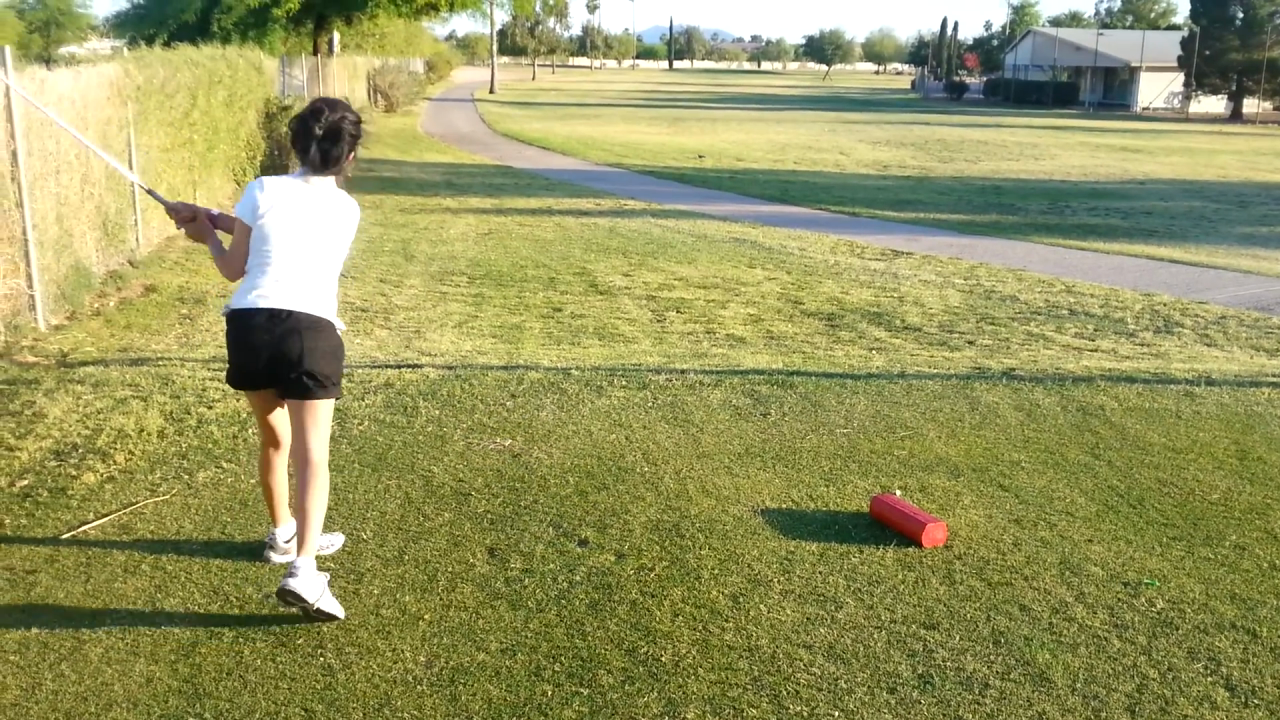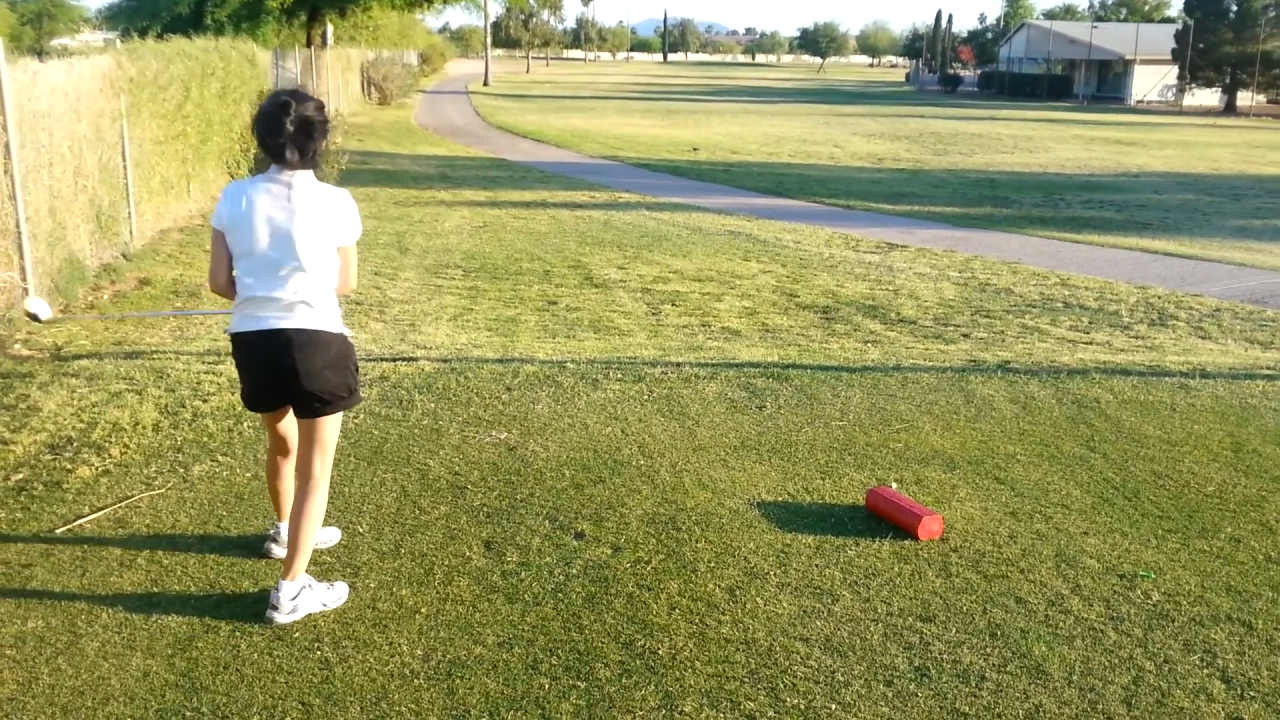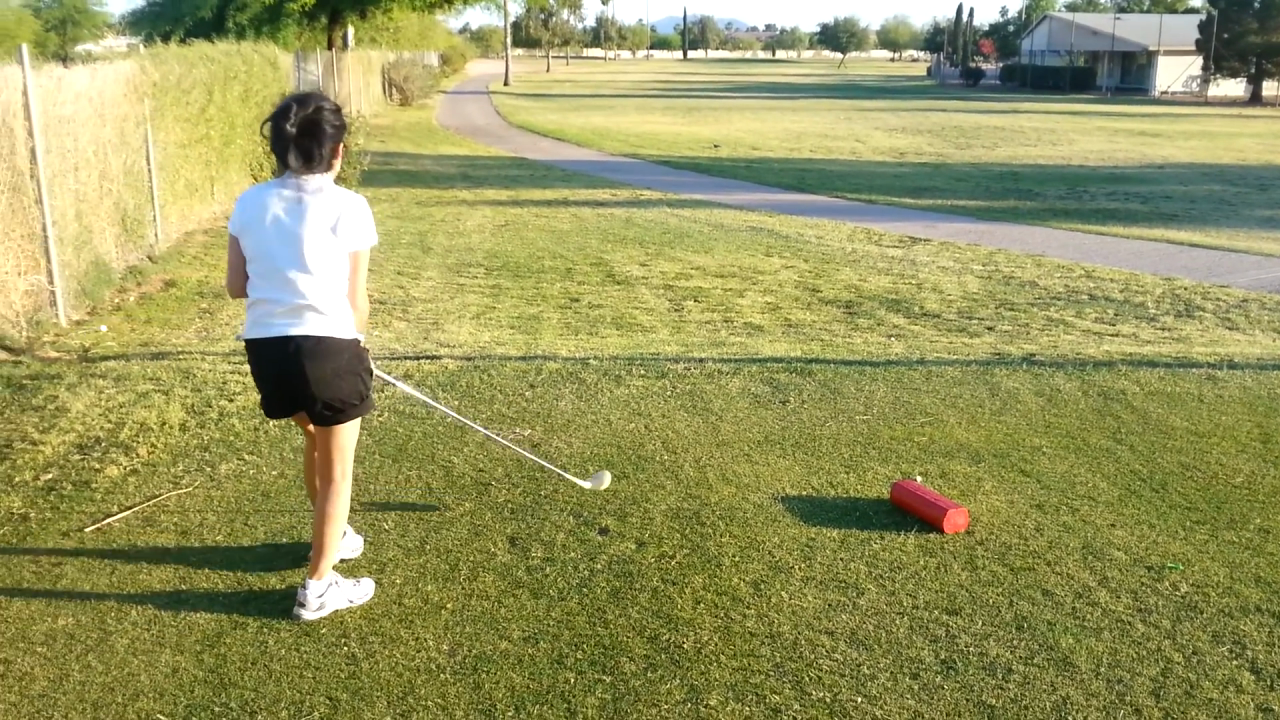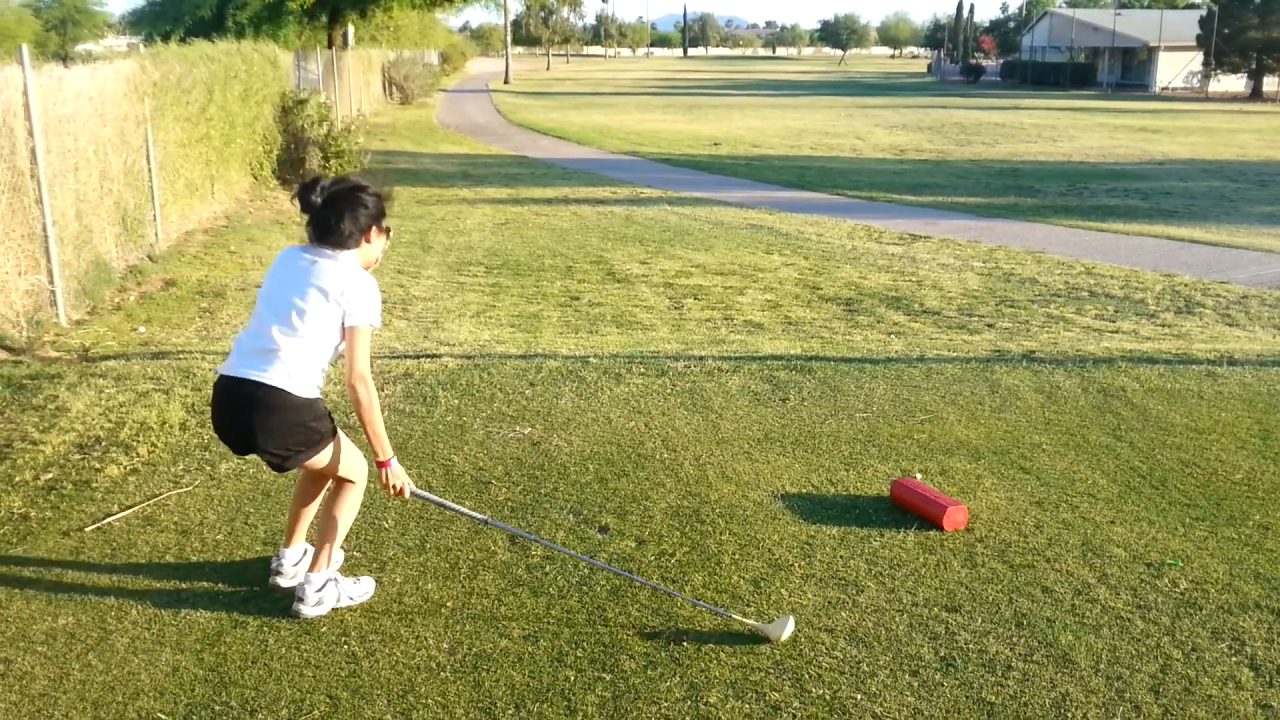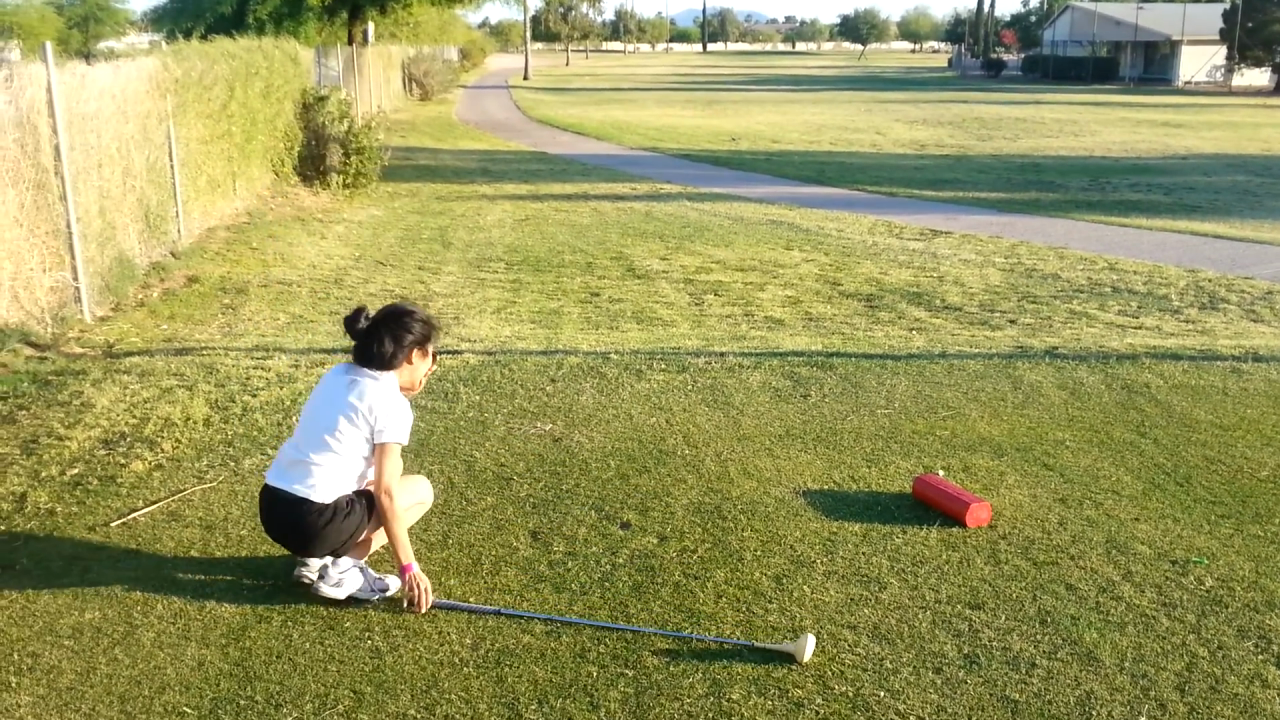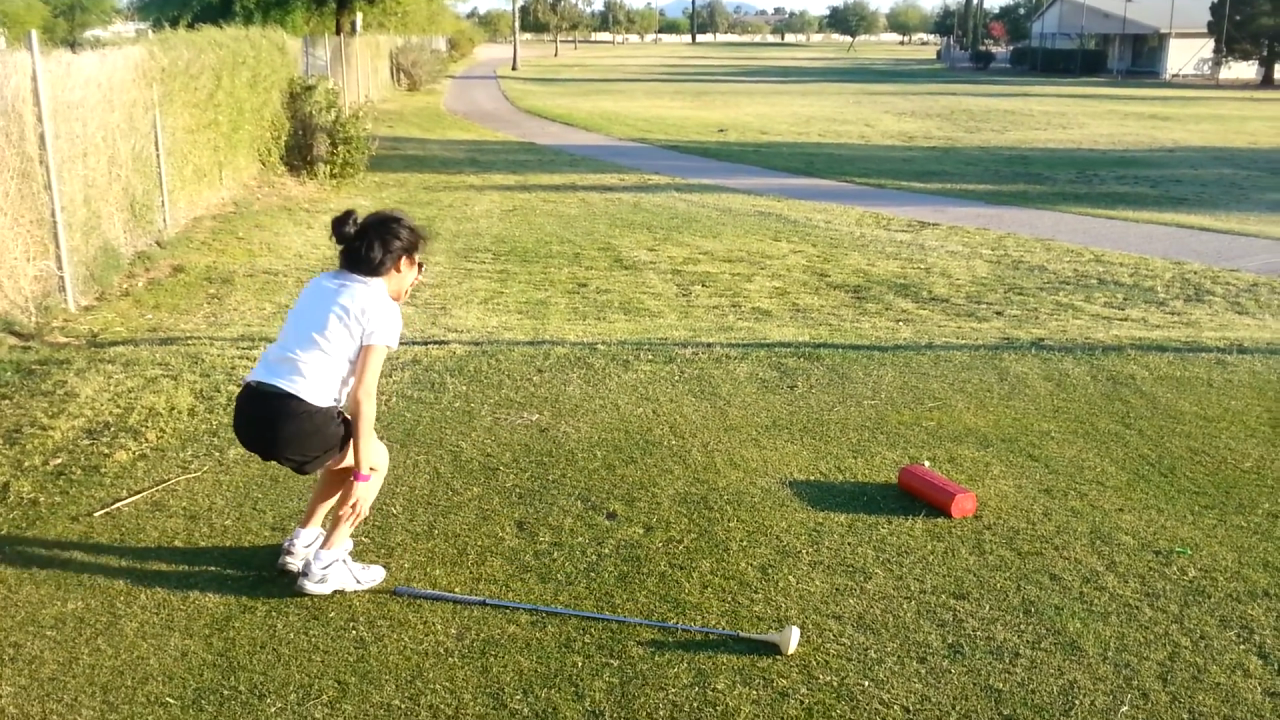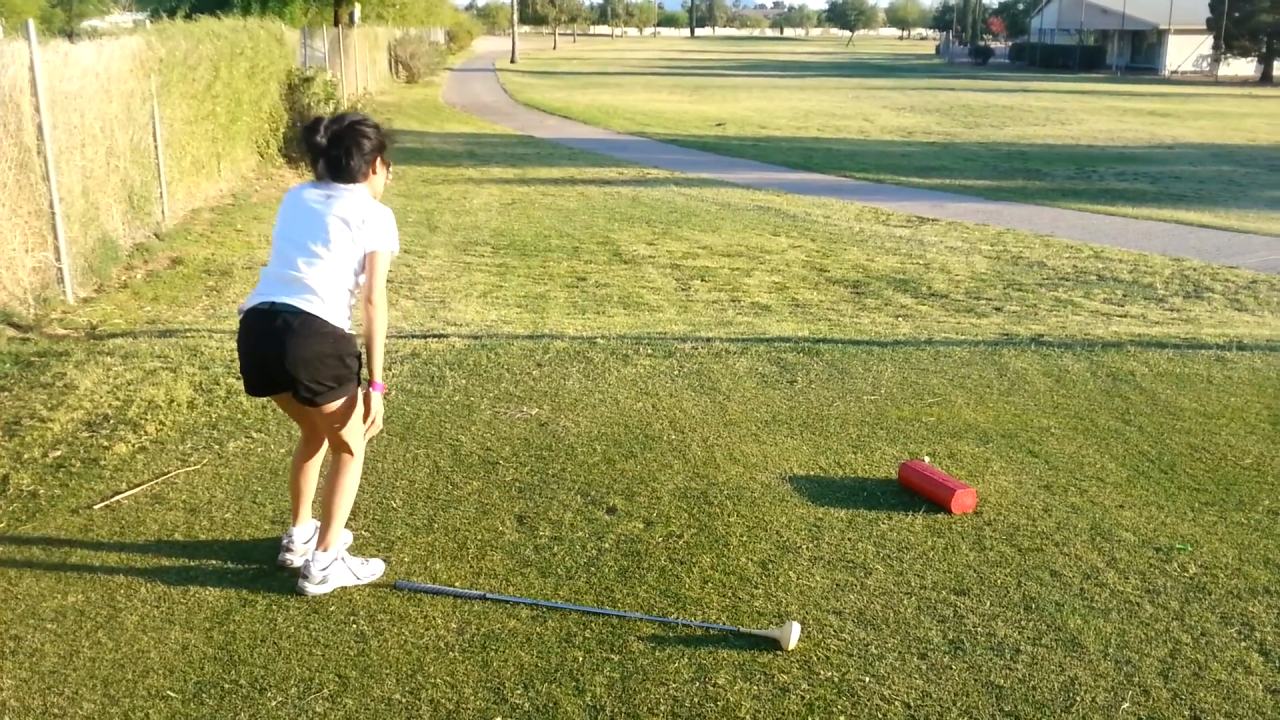
dt=0.4s
person 1, frame 1
left shoulder: (264, 190)
right shoulder: (347, 210)
left elbow: (235, 268)
left wrist: (206, 232)
right wrist: (211, 218)
left hip: (250, 324)
right hip: (312, 331)
left knee: (276, 437)
right knee: (312, 454)
left ankle: (286, 536)
right ankle: (304, 568)
person 1, frame 2
left shoulder: (234, 199)
right shoulder: (337, 203)
left elbow: (221, 283)
right elbow: (346, 284)
left hip: (254, 343)
right hip: (318, 343)
left knee: (283, 443)
right knee: (315, 467)
left ankle: (286, 531)
right ankle: (290, 590)
person 1, frame 3
left shoulder: (250, 203)
right shoulder: (348, 207)
left elbow: (236, 286)
right elbow: (356, 301)
right wrist: (349, 344)
left hip: (266, 349)
right hip: (327, 349)
left knee: (316, 441)
right knee: (337, 472)
left ankle: (330, 537)
right ankle: (317, 589)
person 1, frame 4
left shoulder: (288, 260)
right shoulder: (358, 283)
right elbow: (358, 381)
right wrist: (387, 461)
left hip: (229, 397)
right hip: (279, 405)
left knee: (325, 455)
right knee: (352, 472)
left ankle: (290, 557)
right ankle: (317, 585)
person 1, frame 5
left shoulder: (337, 376)
right shoulder: (392, 405)
right elbow: (386, 493)
right wrist: (409, 567)
left hip: (272, 506)
right hip: (310, 520)
left knee: (381, 471)
right knee: (420, 490)
left ankle: (316, 558)
right ankle: (344, 569)
person 1, frame 6
left shoulder: (322, 284)
right shoulder: (382, 309)
right elbow: (363, 396)
right wrist: (361, 477)
left hip: (250, 410)
right hip: (294, 419)
left knee: (352, 445)
right knee: (374, 458)
left ankle: (302, 541)
right ankle: (325, 563)
person 1, frame 7
left shoulder: (296, 198)
right shoulder: (375, 215)
right elbow: (373, 302)
right wrist: (373, 384)
left hip: (256, 329)
right hip: (313, 335)
left knee: (317, 430)
right knee: (350, 445)
left ankle: (299, 537)
right ankle: (323, 563)
